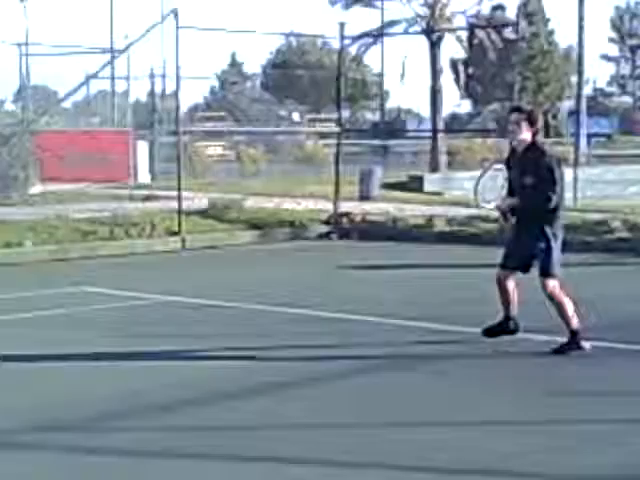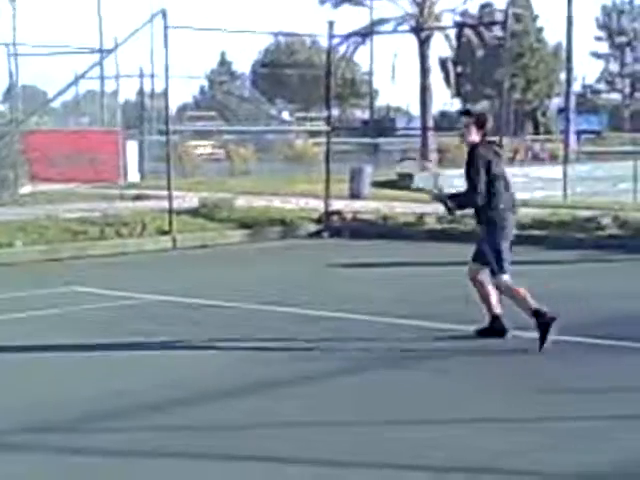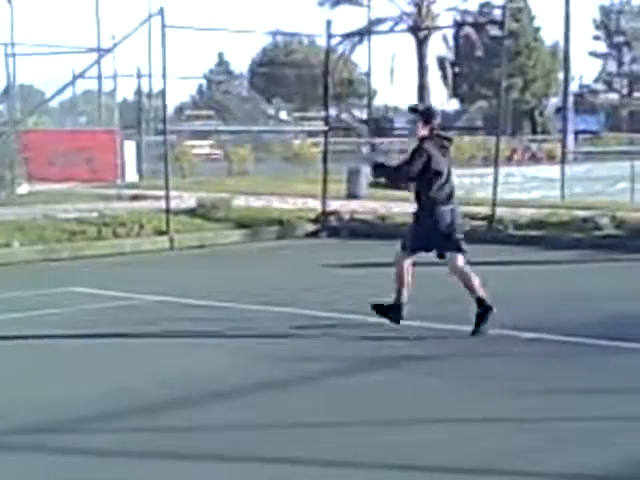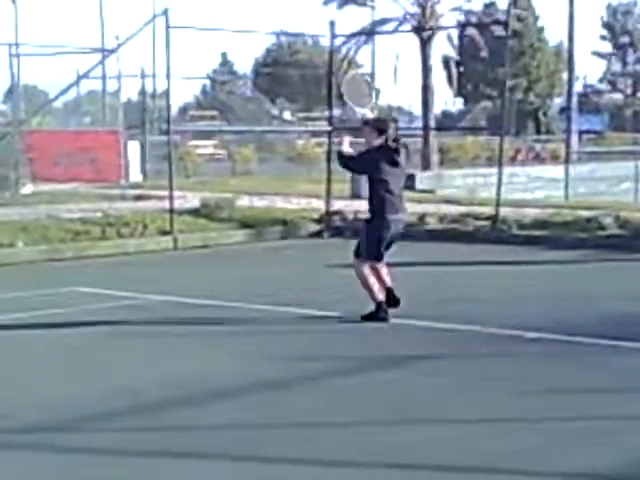
dt=0.3s
person 1, frame 1
left shoulder: (544, 159)
right shoulder: (512, 157)
left elbow: (553, 198)
left wrist: (517, 202)
right wrist: (509, 208)
left hip: (545, 229)
right hip: (522, 228)
left knee: (550, 286)
right knee: (503, 276)
left ankle: (577, 337)
right ankle: (509, 321)
person 1, frame 2
left shoulder: (479, 156)
right shoulder: (484, 154)
left elbow: (476, 196)
left wrist: (447, 199)
right wrist: (454, 200)
left hip: (495, 225)
right hip: (494, 223)
left knee: (502, 282)
right knee: (474, 272)
left ankle: (543, 317)
right ankle: (496, 323)
person 1, frame 3
left shoulder: (424, 148)
right shoulder: (439, 146)
left elbow: (399, 175)
right elbow: (410, 170)
left wrist: (376, 166)
right wrist: (385, 167)
left hip: (431, 214)
right hip: (449, 212)
left knee: (403, 258)
right knee: (458, 265)
left ankle: (397, 307)
right ankle: (483, 306)
person 1, frame 4
left shoulder: (372, 156)
right shoulder: (396, 152)
left elbow: (346, 162)
left wrist: (343, 148)
left hip: (381, 219)
right hip: (398, 218)
left knee: (360, 265)
right knee: (374, 259)
left ankle: (381, 309)
right ankle: (389, 294)
